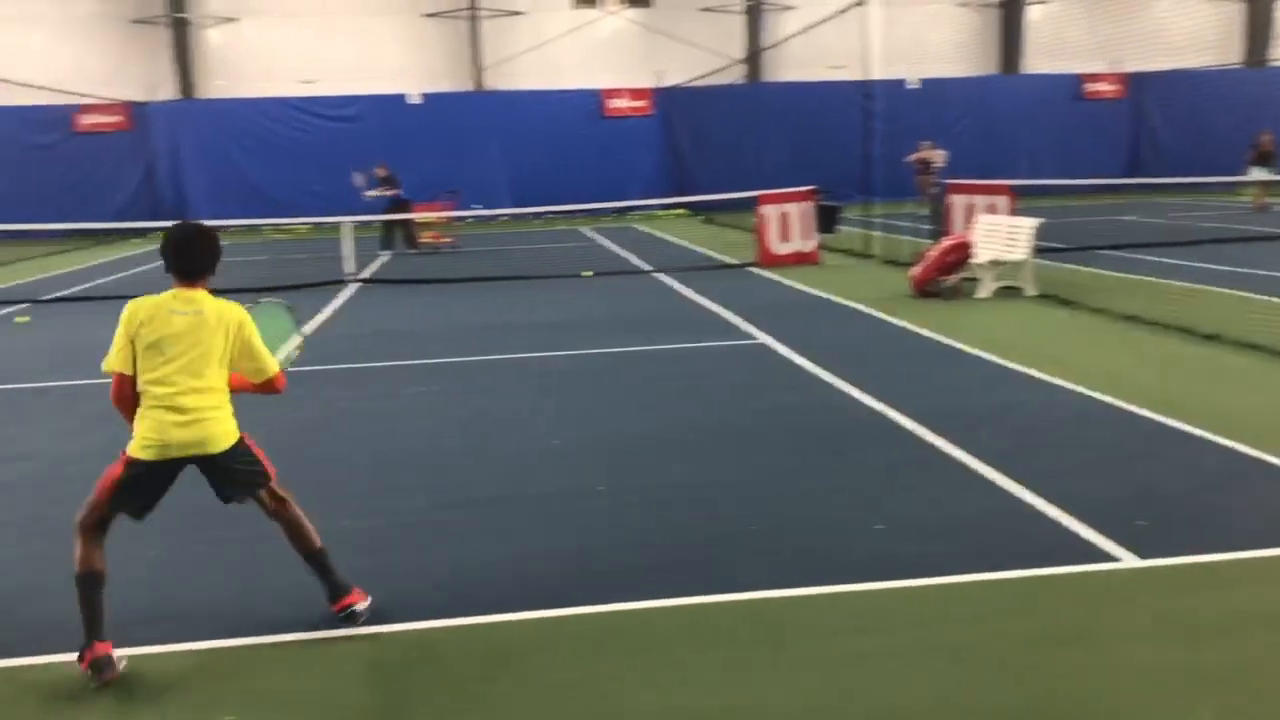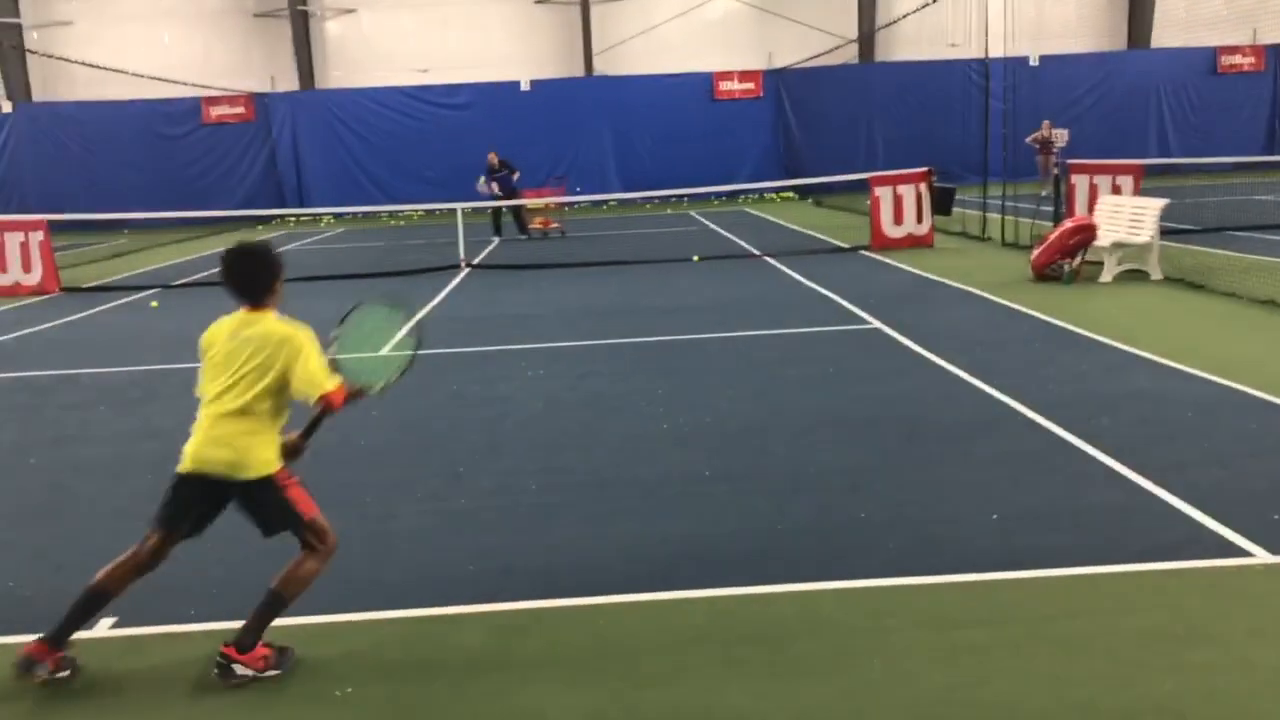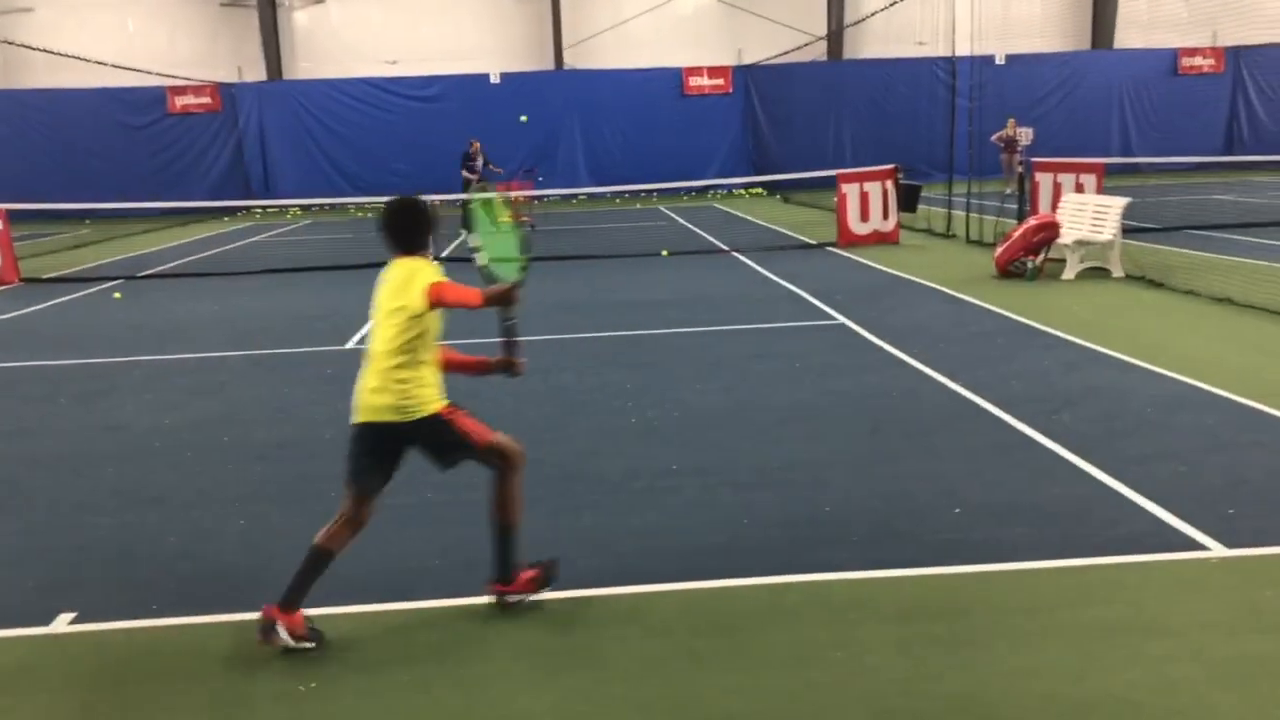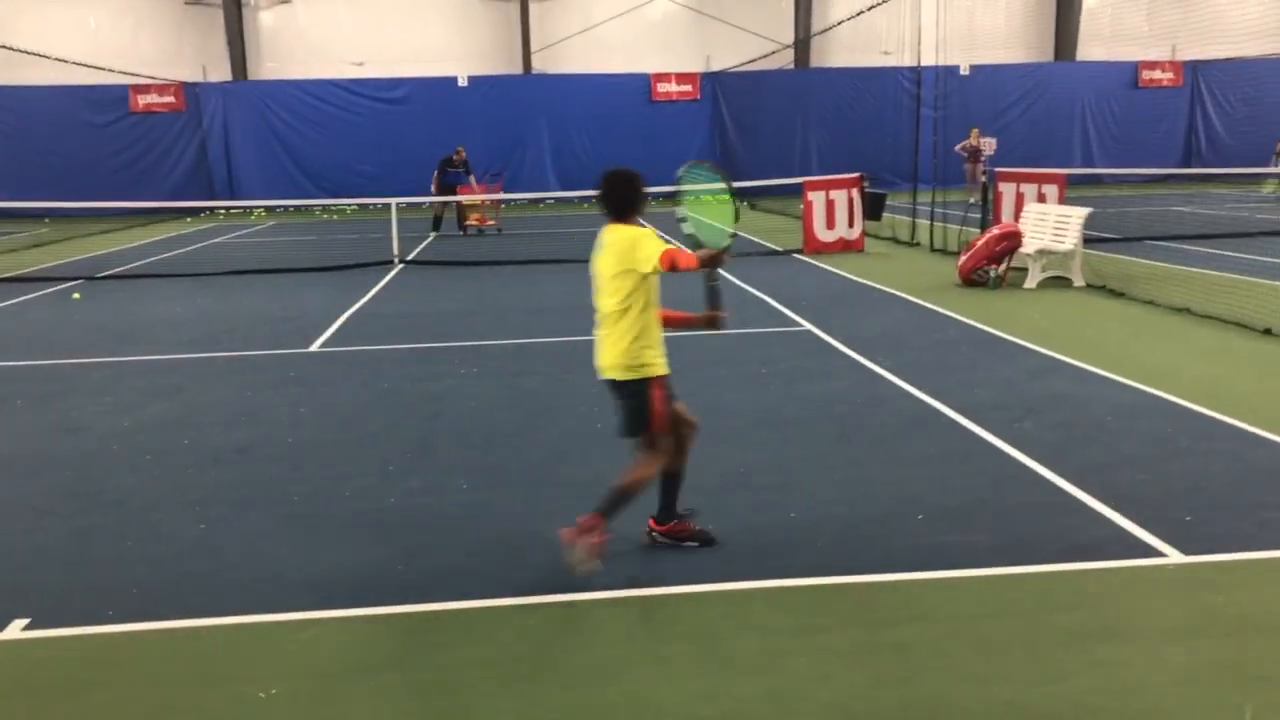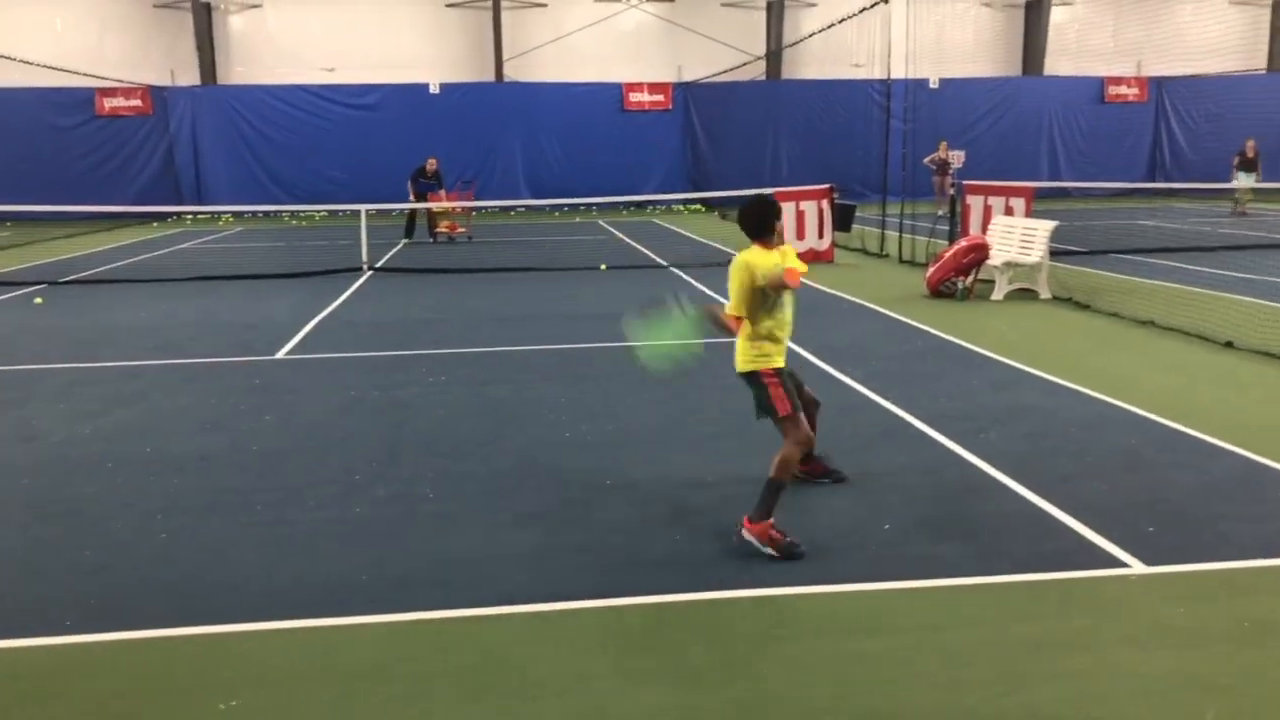
dt=0.4s
person 1, frame 1
left shoulder: (136, 312)
right shoulder: (234, 316)
left elbow: (121, 393)
right elbow: (273, 383)
left hip: (155, 442)
right hip: (218, 435)
left knee: (89, 527)
right knee: (280, 504)
left ankle: (96, 647)
right ankle: (342, 597)
person 1, frame 2
left shoulder: (213, 335)
right shoulder: (294, 336)
right elbow: (330, 401)
right wrist: (347, 391)
left hip: (200, 456)
right hip: (254, 463)
left knee: (149, 552)
right knee: (320, 546)
left ankle: (50, 647)
right ankle: (244, 649)
person 1, frame 3
left shoulder: (393, 278)
right shoulder: (422, 275)
right elbow: (442, 293)
left wrist: (491, 363)
right wrist: (492, 295)
left hip: (371, 408)
right hip: (415, 407)
left knee: (354, 512)
right knee: (510, 459)
left ankle: (283, 610)
right ankle: (508, 580)
person 1, frame 4
left shoulder: (607, 243)
right shoulder: (639, 238)
right elbow: (675, 260)
left wrist: (696, 318)
right wrist: (702, 259)
left hip: (623, 361)
right hip: (636, 365)
left knee: (682, 427)
right knee: (652, 456)
left ankle: (667, 521)
right ankle: (590, 530)
person 1, frame 5
left shoulder: (779, 257)
right shoulder: (746, 264)
left elbow: (793, 275)
right elbow: (734, 321)
left wrist: (783, 280)
right wrist: (725, 319)
left hip: (772, 358)
right hip: (759, 361)
left knee: (808, 401)
right knee: (799, 437)
left ankle: (807, 464)
right ankle: (759, 524)
